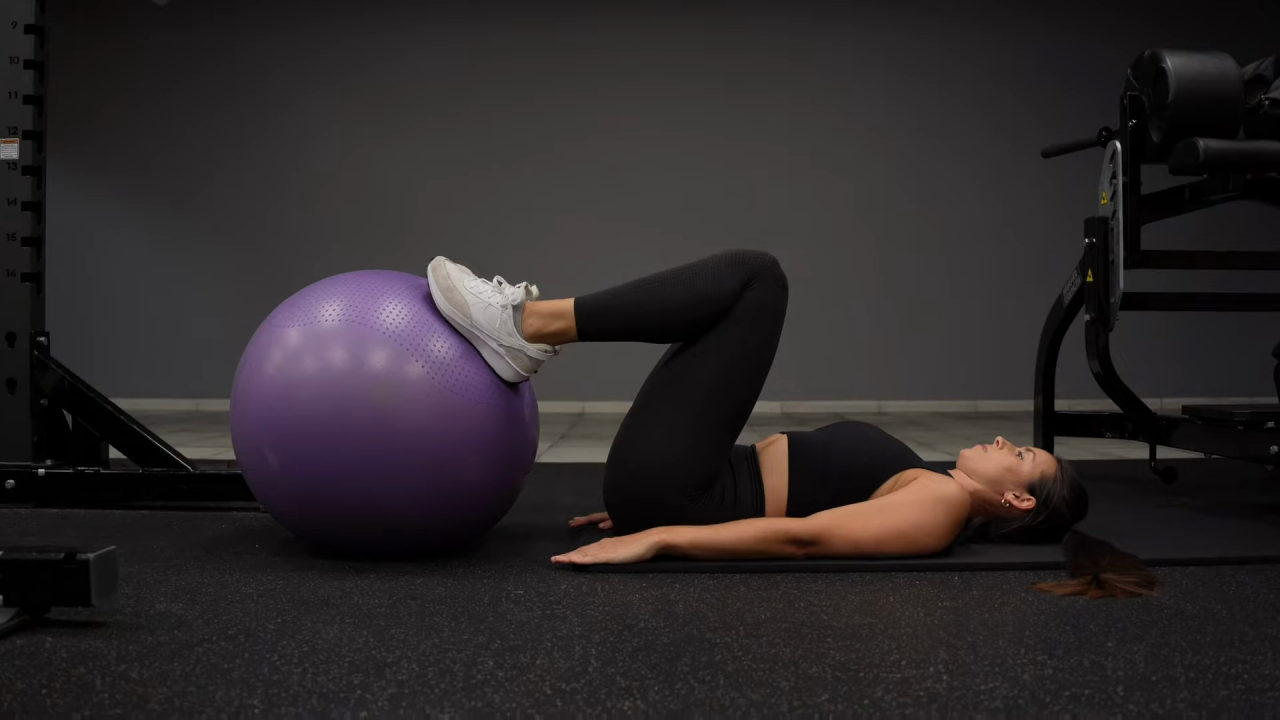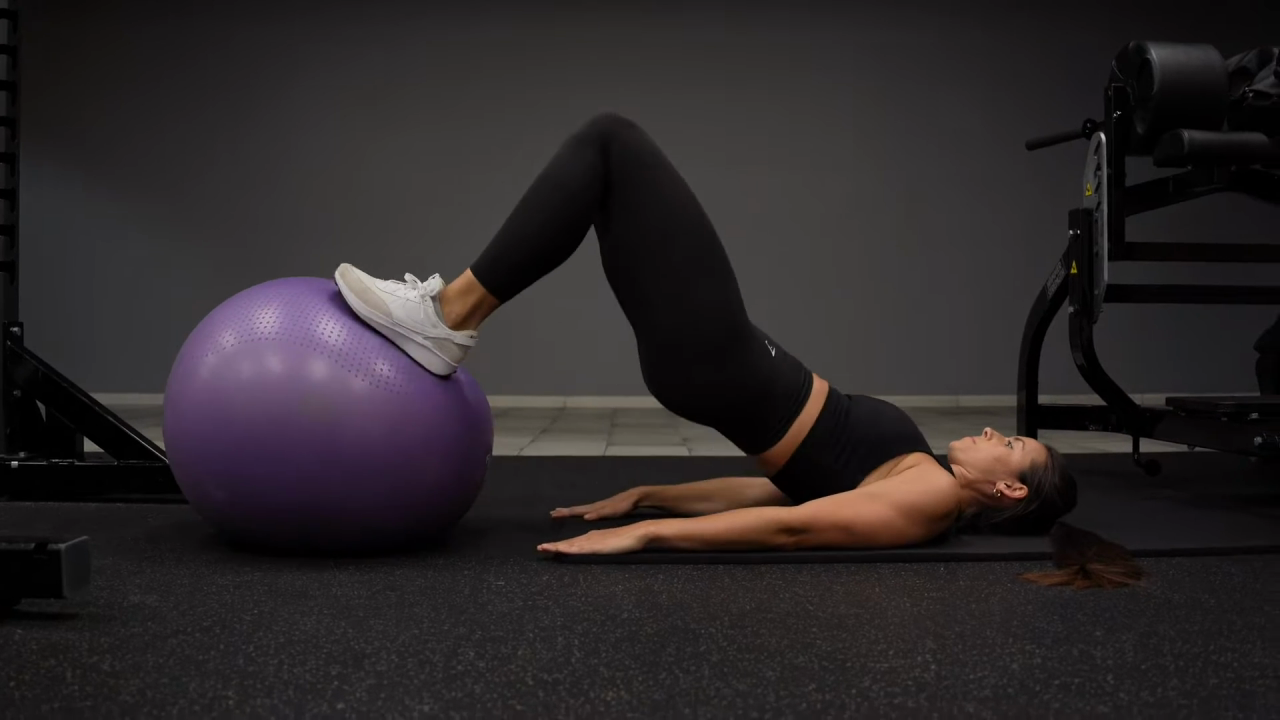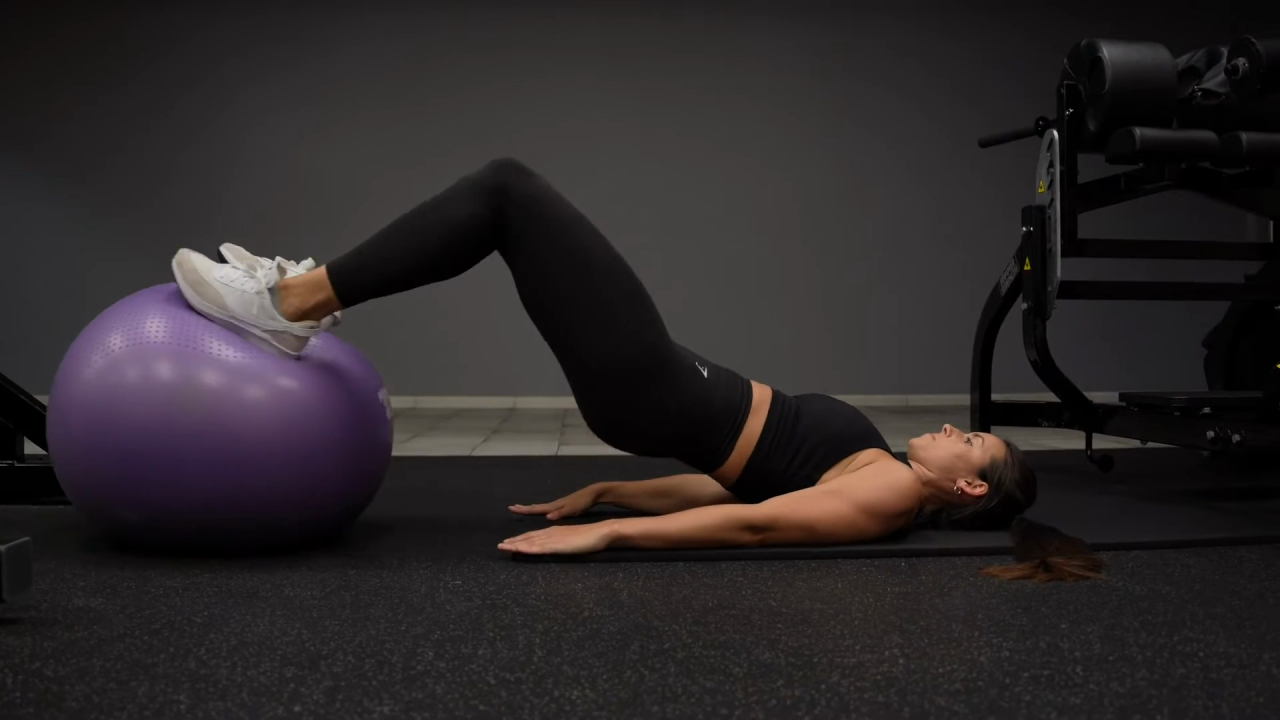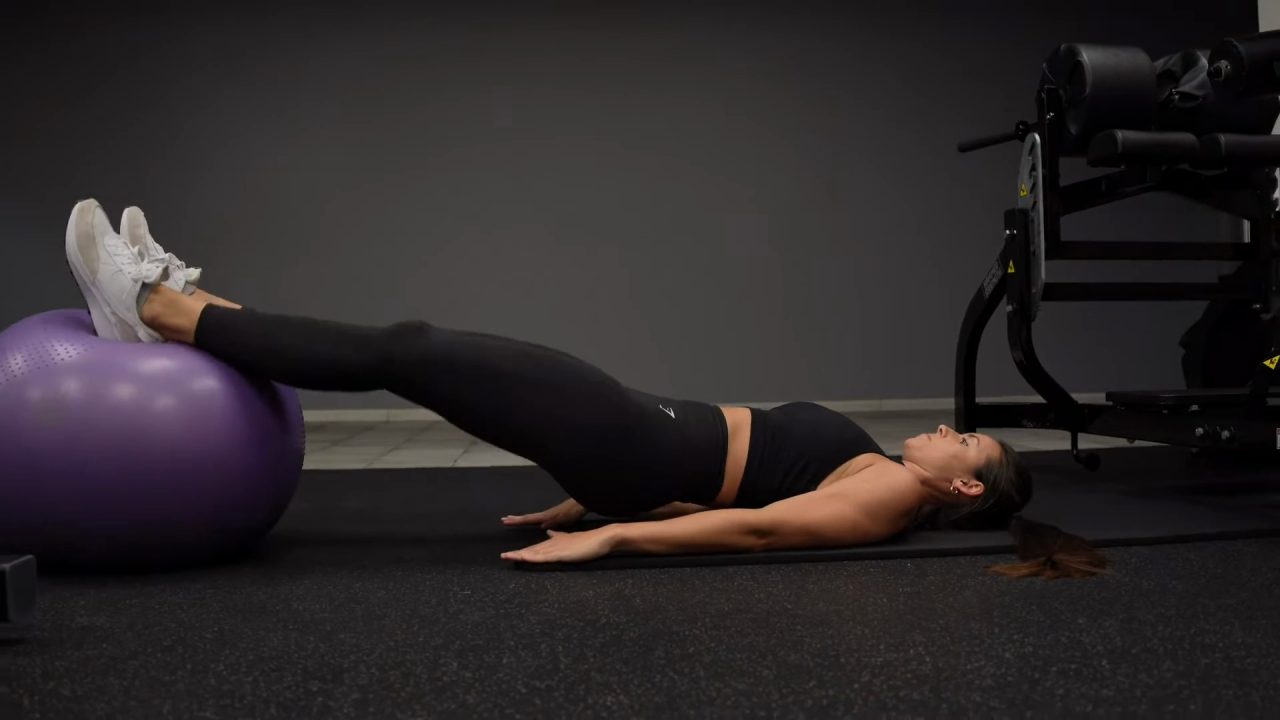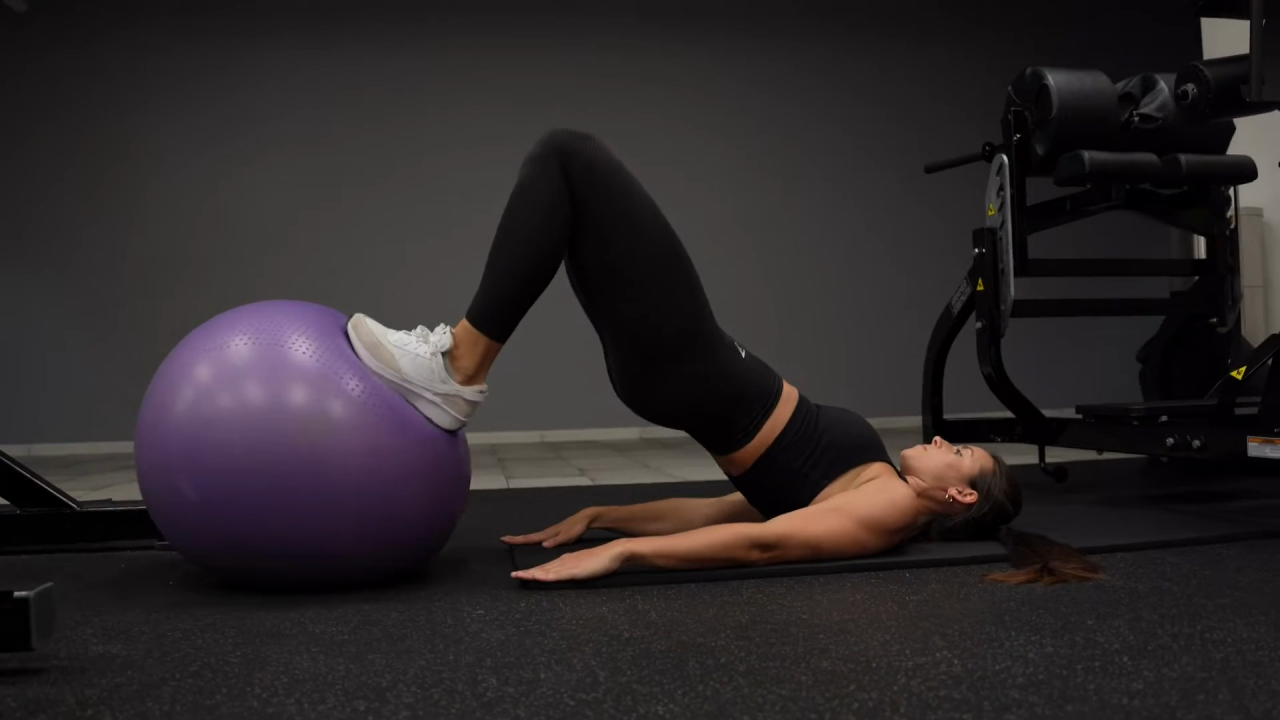
dt=1s
person 1, frame 1
left shoulder: (942, 508)
right shoulder: (926, 488)
left elbow: (804, 537)
left wrist: (660, 536)
right wrist: (646, 505)
left hip: (669, 489)
right hip: (673, 482)
left knee: (758, 278)
left ankle: (530, 325)
right ankle: (528, 329)
person 1, frame 2
left shoulder: (931, 498)
right shoulder: (924, 483)
left elbow: (791, 525)
left wrist: (646, 533)
left hip: (712, 360)
right hip: (720, 364)
left knee: (611, 140)
right knee: (611, 156)
left ankle: (451, 315)
right ankle: (450, 311)
person 1, frame 3
left shoulder: (891, 493)
right shoulder: (880, 477)
left elbow: (751, 523)
left wrist: (605, 534)
right wrist: (597, 493)
left hip: (647, 390)
right hip: (660, 392)
left knee: (507, 185)
right knee: (507, 206)
left ankle: (289, 306)
right ankle: (304, 298)
person 1, frame 4
left shoulder: (893, 497)
right shoulder: (874, 472)
left elbow: (758, 526)
left wrist: (606, 536)
right wrist: (591, 499)
left hip: (630, 450)
right hip: (644, 429)
left knee: (402, 352)
right knee: (415, 342)
left ankle: (152, 313)
right ankle: (179, 300)
person 1, frame 5
left shoulder: (891, 509)
right shoulder: (883, 493)
left elbow: (763, 543)
left wrist: (618, 554)
left hip: (681, 370)
right hip: (680, 371)
left knee: (565, 154)
right knee: (568, 178)
left ankle: (460, 368)
right ankle: (456, 360)
